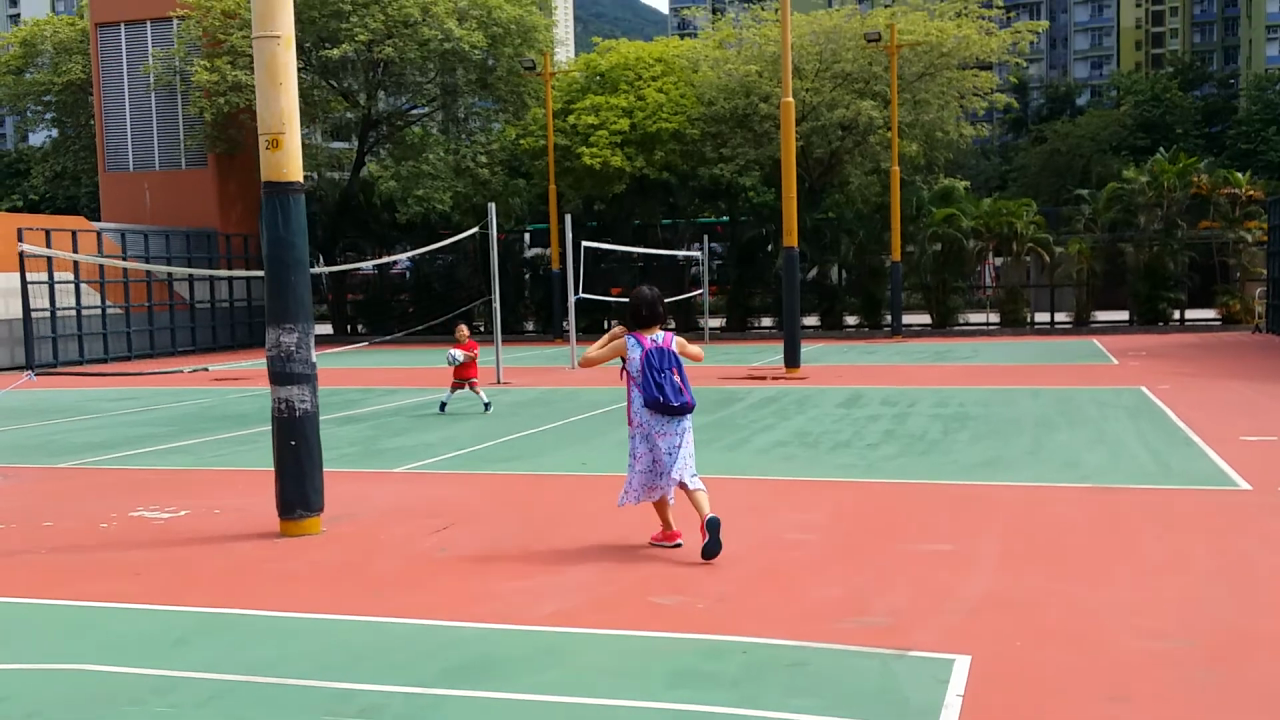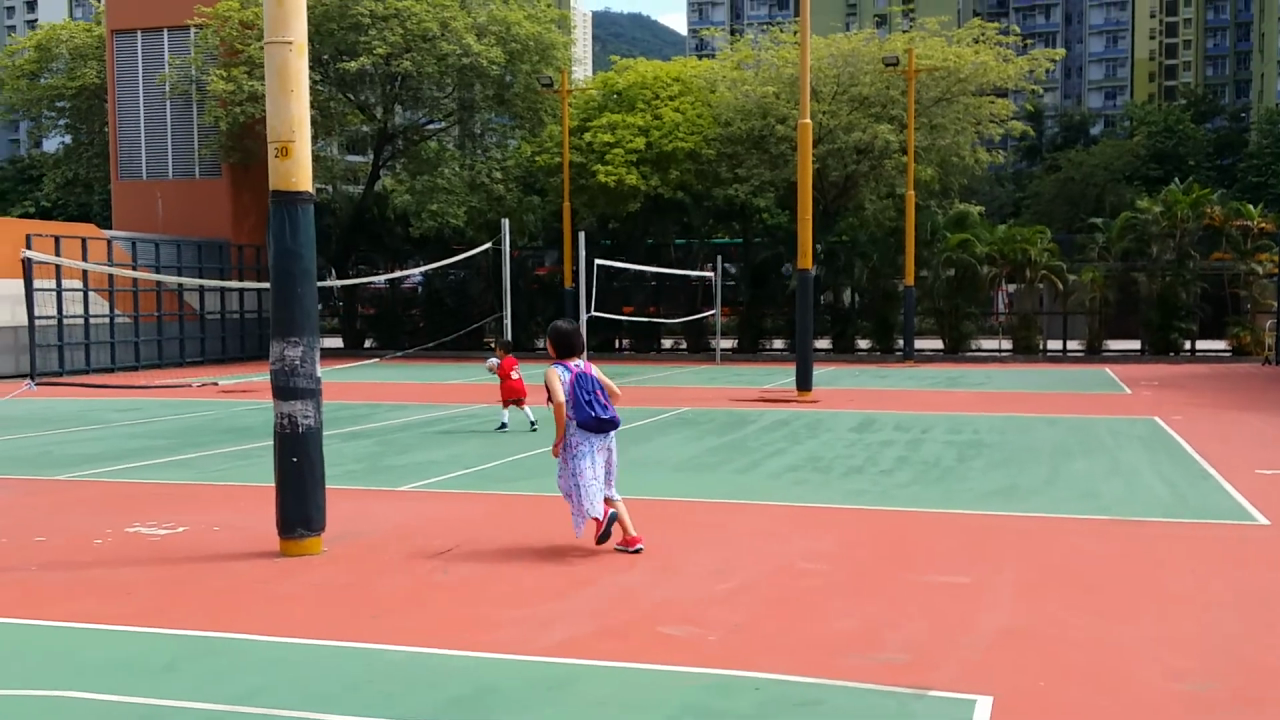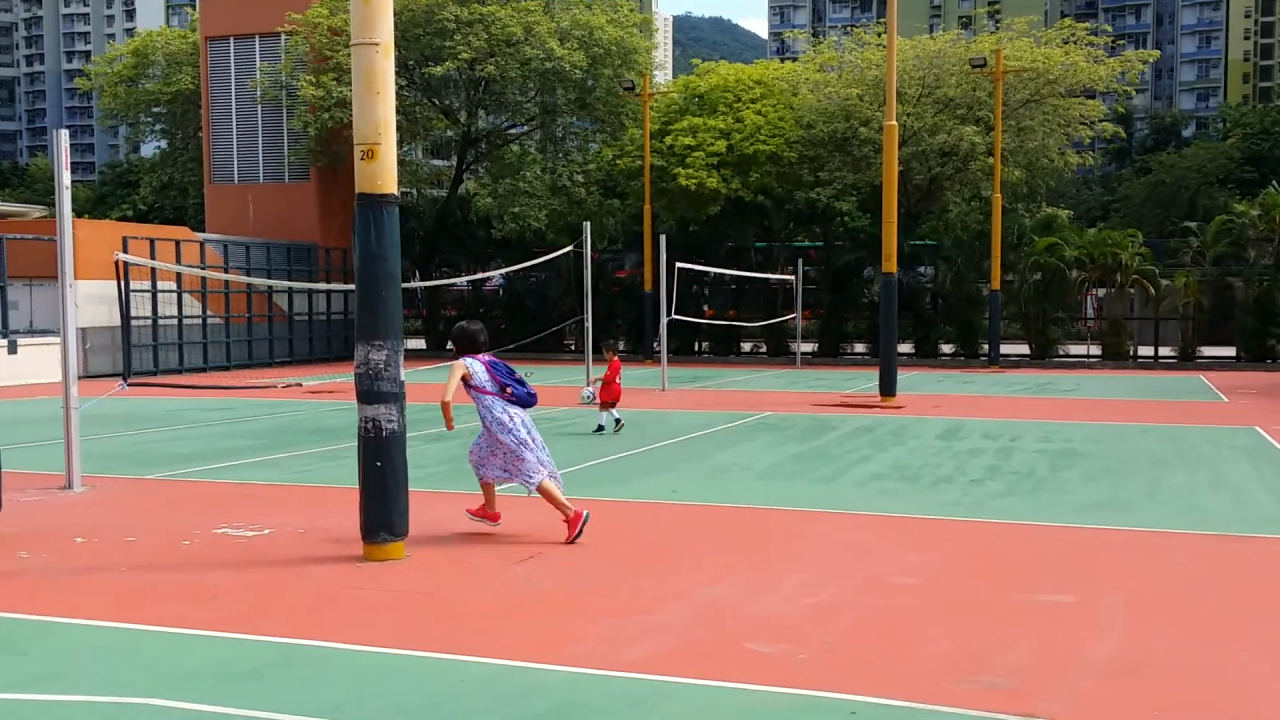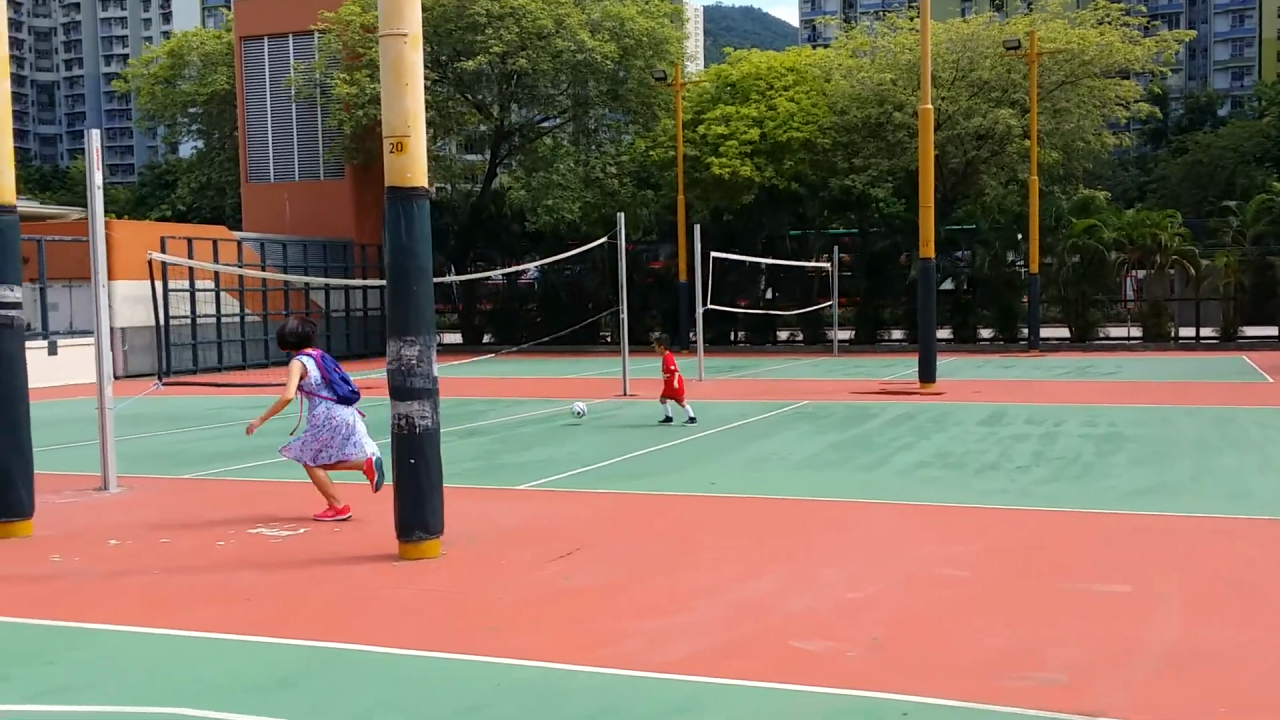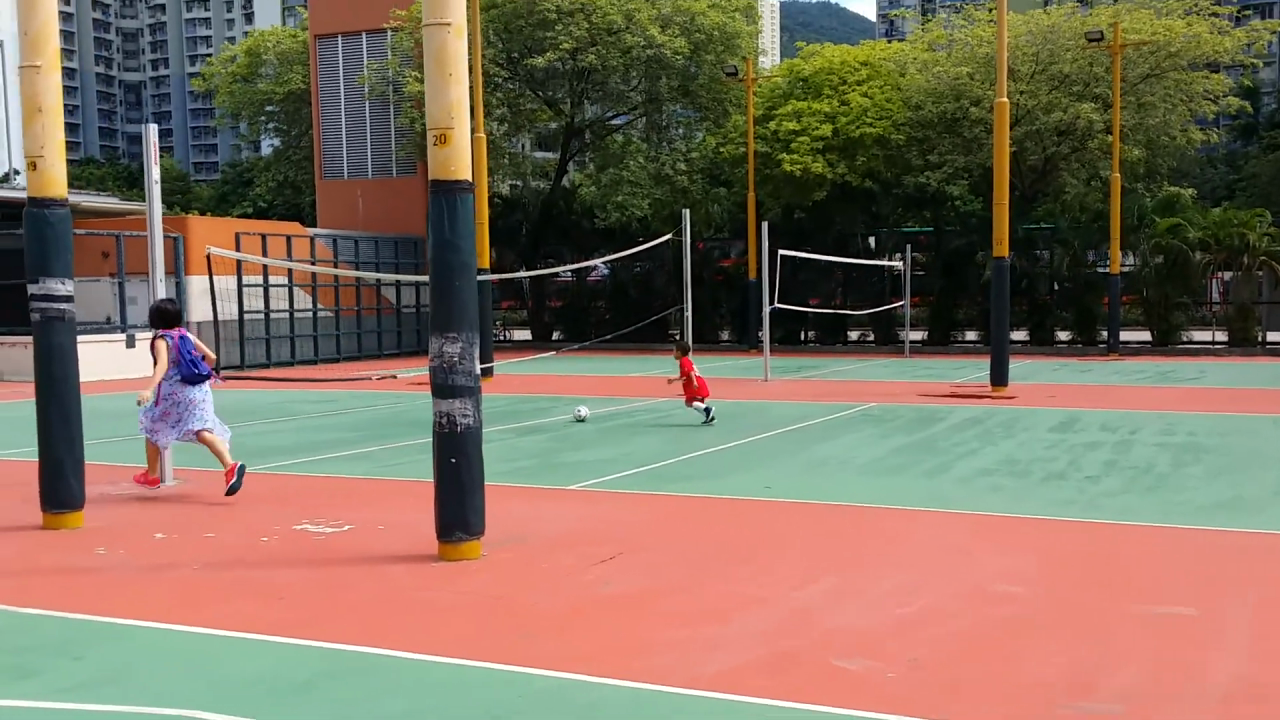
dt=0.5s
person 1, frame 1
left shoulder: (626, 344)
right shoulder: (674, 341)
left elbow: (585, 360)
right elbow: (699, 355)
left wrist: (609, 336)
left hip: (645, 420)
right hip: (677, 417)
left knee: (650, 475)
right knee: (686, 474)
left ankle: (669, 531)
right ankle: (707, 518)
person 1, frame 2
left shoulder: (553, 372)
right shoulder: (590, 367)
left elbow: (559, 401)
right elbow: (616, 394)
left wrist: (558, 439)
left hip: (578, 437)
right hip: (603, 432)
left knee: (576, 486)
right knee: (604, 486)
left ankle: (603, 513)
right ankle: (631, 537)
person 1, frame 3
left shoulder: (460, 365)
right shoulder: (488, 361)
left elbow: (446, 399)
left wrist: (449, 420)
left hip: (501, 422)
right hip: (515, 417)
left knee: (529, 472)
right knee: (480, 457)
left ankle: (572, 514)
right ankle: (490, 510)
person 1, frame 4
left shoulder: (297, 363)
right shoulder: (317, 356)
left elbow: (287, 396)
left wrist: (260, 420)
left hip: (328, 416)
right hip: (344, 411)
left knee: (309, 461)
right knee: (323, 459)
left ankle: (338, 507)
right ankle: (368, 463)
person 1, frame 5
left shoulder: (160, 340)
right shoulder: (187, 335)
left elbow: (161, 365)
right elbow: (211, 357)
left wrist: (148, 389)
right wrist: (205, 375)
left hip: (175, 392)
right hip: (200, 390)
left knee: (153, 428)
right knee: (204, 433)
left ankle: (152, 477)
right ankle: (231, 467)
